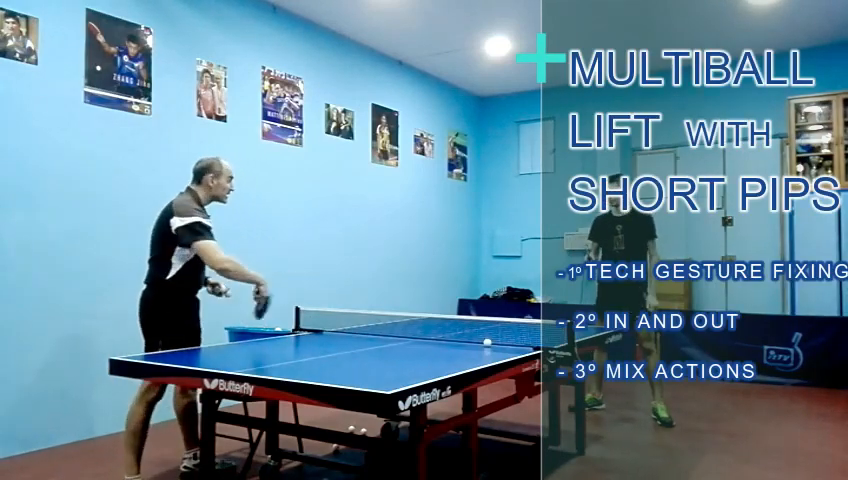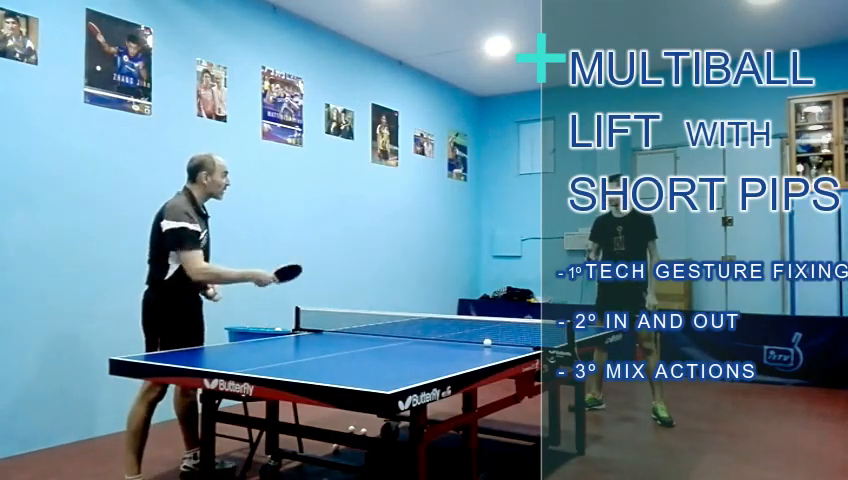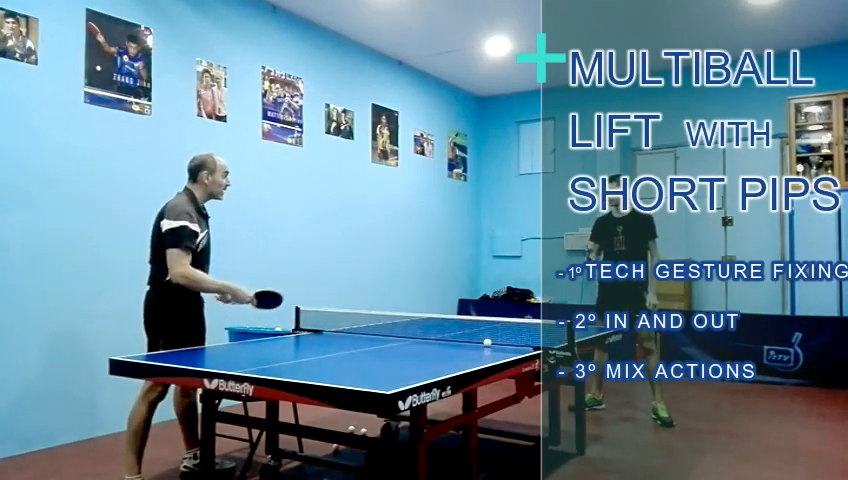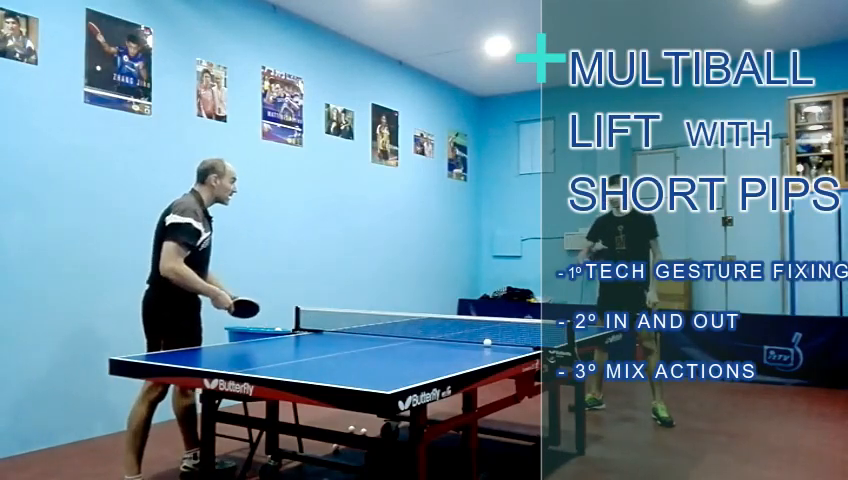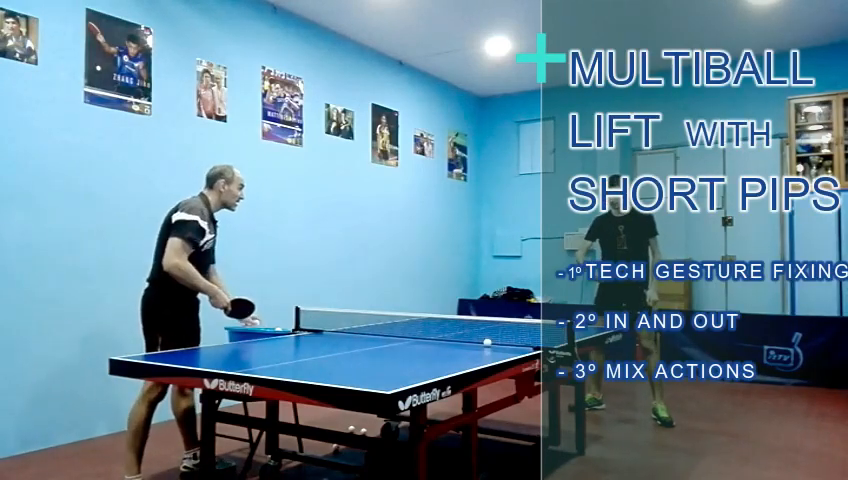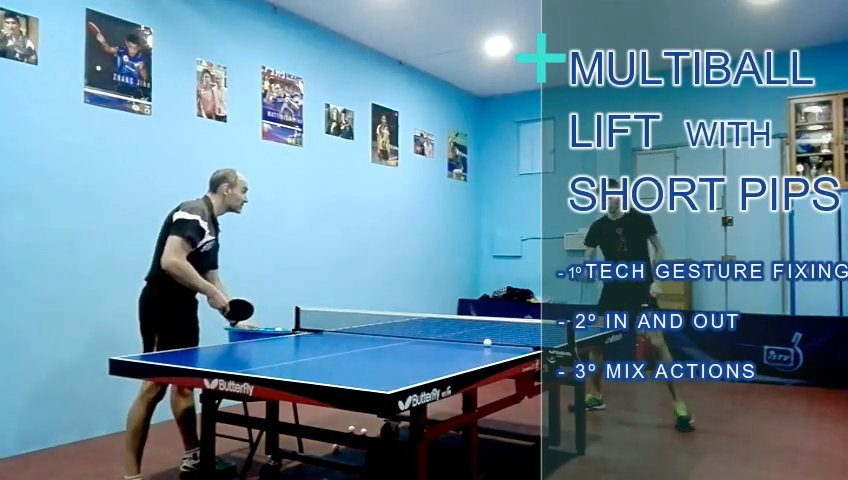
dt=0.3s
person 1, frame 1
left shoulder: (193, 210)
right shoulder: (186, 210)
right elbow: (220, 262)
left wrist: (207, 282)
right wrist: (257, 280)
left hip: (182, 306)
right hip: (163, 307)
right knee: (153, 388)
person 1, frame 2
left shoulder: (195, 210)
right shoulder: (179, 212)
right elbow: (197, 270)
left wrist: (204, 286)
right wrist: (253, 275)
left hip: (187, 307)
right hip: (166, 309)
right knee: (154, 387)
person 1, frame 3
left shoulder: (197, 211)
right shoulder: (179, 212)
right elbow: (179, 273)
left wrist: (218, 290)
right wrist: (230, 288)
left hip: (188, 309)
right hip: (167, 310)
right knee: (155, 387)
person 1, frame 4
left shoulder: (200, 214)
right shoulder: (185, 211)
right elbow: (170, 267)
left wrist: (228, 295)
right wrist: (213, 293)
left hip: (184, 309)
right hip: (165, 309)
right knee: (156, 387)
person 1, frame 5
left shoulder: (207, 220)
right shoulder: (191, 211)
left elbow: (210, 274)
right elbow: (172, 263)
right wrist: (212, 292)
left hip: (184, 308)
right hip: (164, 307)
left knee: (185, 382)
right knee: (155, 387)
person 1, frame 6
left shoulder: (211, 225)
right shoulder: (193, 212)
left elbow: (212, 278)
right elbow: (171, 261)
right wrist: (210, 292)
left hip: (183, 308)
right hip: (162, 306)
left knee: (184, 382)
right knee: (154, 387)
person 2, frame 1
left shoulder: (643, 219)
right shoulder: (600, 222)
left elbow: (653, 256)
right elbow: (593, 253)
left wrist: (651, 292)
right wrist: (592, 259)
left hip: (636, 291)
right hip: (608, 291)
left knee: (649, 345)
right knee: (600, 343)
left ankle: (658, 404)
right ankle: (595, 395)
person 2, frame 2
left shoulder: (643, 220)
right shoulder: (601, 222)
left elbow: (654, 257)
right elbow: (594, 254)
left wrist: (651, 291)
right wrist: (592, 259)
left hip: (636, 292)
right hip: (608, 291)
left knee: (649, 345)
right knee: (600, 343)
left ankle: (658, 404)
right ankle: (594, 395)
person 2, frame 3
left shoulder: (643, 220)
right shoulder: (601, 223)
left elbow: (654, 256)
right elbow: (594, 255)
left wrist: (652, 290)
right wrist: (592, 258)
left hip: (637, 291)
right hip: (609, 292)
left knee: (649, 346)
right knee: (600, 343)
left ankle: (658, 404)
right ankle: (594, 395)
person 2, frame 4
left shoulder: (644, 219)
right shoulder: (601, 222)
left elbow: (656, 255)
right elbow: (584, 253)
left wrist: (652, 289)
right wrist: (585, 258)
left hip: (638, 291)
right hip: (609, 291)
left knee: (650, 345)
right knee: (600, 342)
left ankle: (658, 404)
right ankle: (595, 395)
person 2, frame 5
left shoulder: (643, 219)
right shoulder: (600, 222)
left elbow: (655, 254)
right elbow: (580, 253)
left wrist: (652, 287)
left hip: (637, 290)
right hip: (608, 290)
left knee: (649, 345)
left ankle: (658, 404)
right ankle: (595, 395)
person 2, frame 6
left shoulder: (641, 218)
right shoulder: (598, 227)
left elbow: (659, 249)
right elbow: (586, 259)
left wrist: (656, 281)
left hip: (641, 288)
right hip: (613, 290)
left knee: (657, 343)
left ankle: (679, 404)
right ankle: (594, 396)
